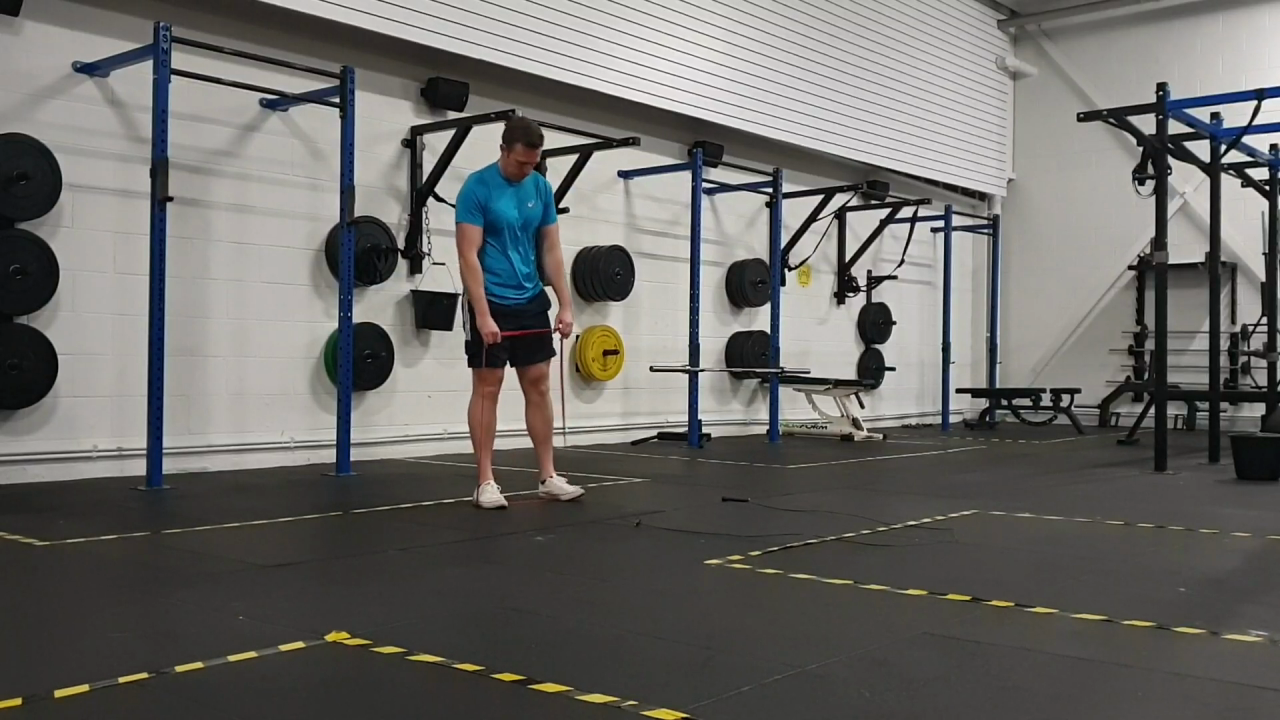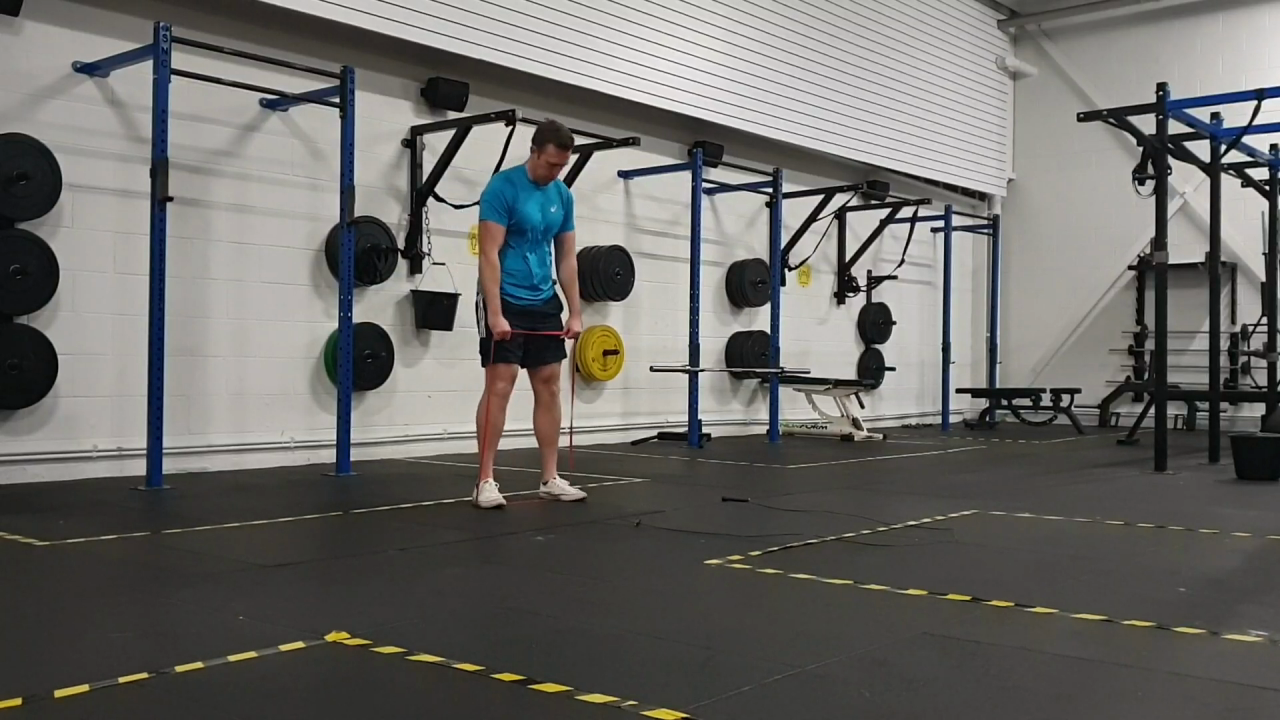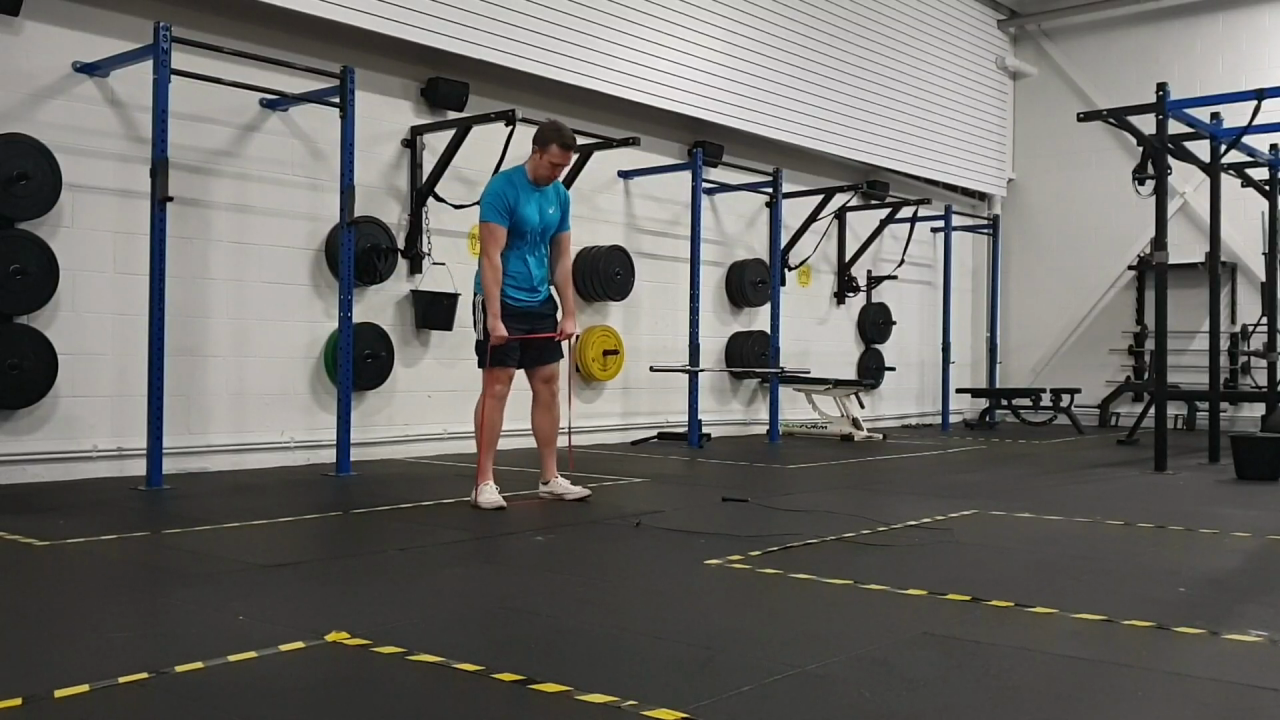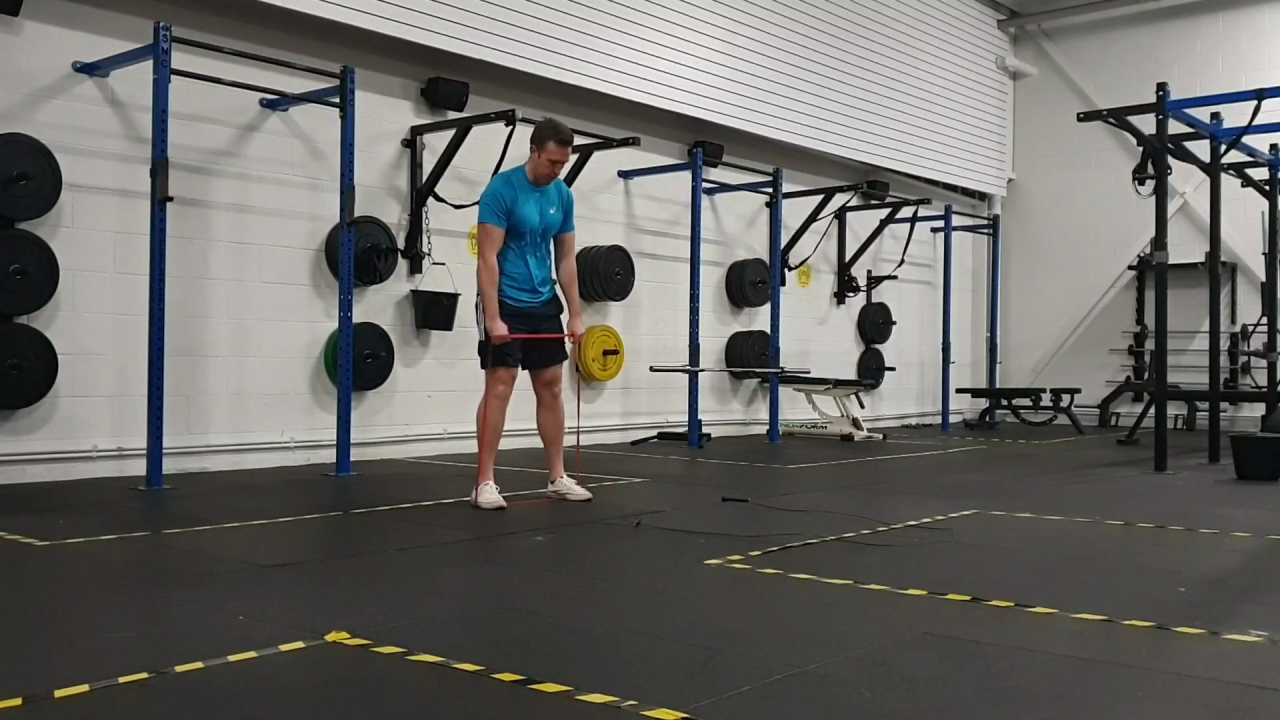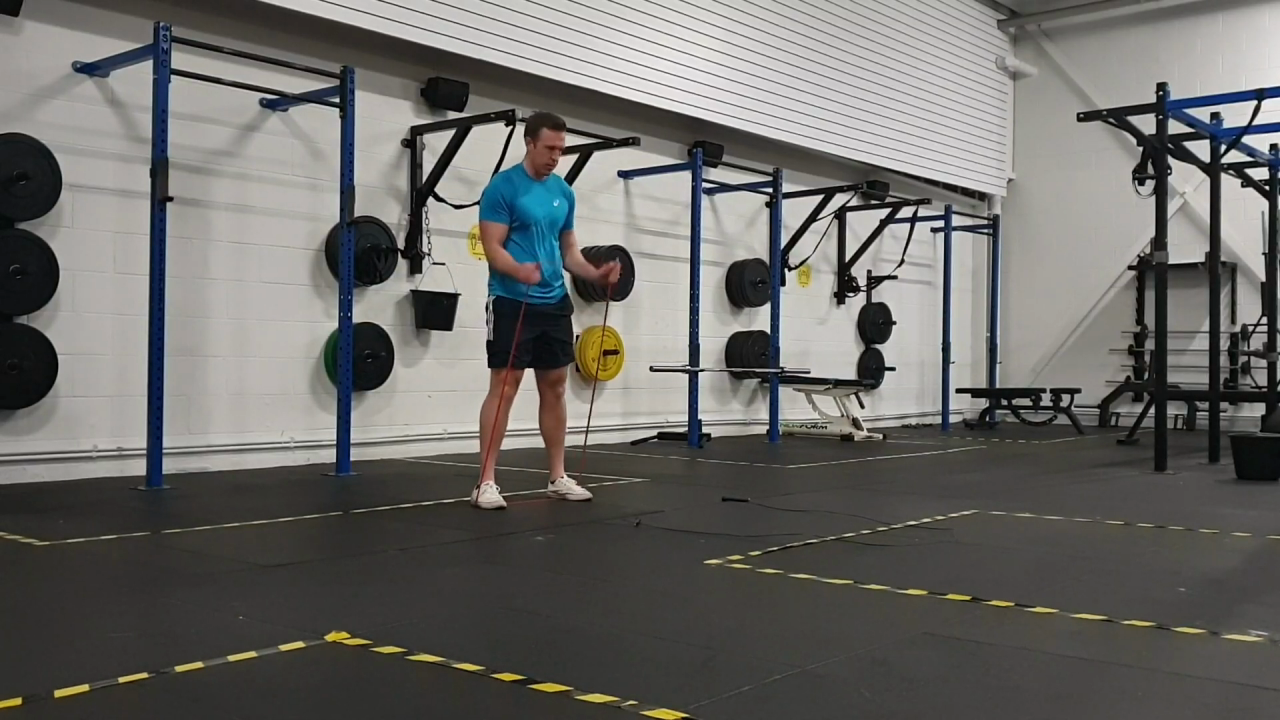
dt=0.3s
person 1, frame 1
left shoulder: (541, 188)
right shoulder: (477, 188)
left elbow: (551, 251)
right elbow: (469, 256)
left wrist: (565, 305)
right wrist: (483, 314)
left hip: (531, 300)
right hip: (490, 301)
left knee: (538, 386)
right knee: (488, 386)
left ankle: (548, 476)
right ankle: (485, 481)
person 1, frame 2
left shoulder: (562, 196)
right shoulder: (503, 187)
left elbow: (567, 258)
right elbow: (489, 254)
left wrist: (575, 312)
right wrist: (494, 313)
left hip: (544, 303)
right hip: (505, 301)
left knee: (548, 387)
right knee: (500, 385)
left ankle: (550, 478)
right ankle: (485, 480)
person 1, frame 3
left shoulder: (560, 196)
right shoulder: (502, 188)
left elbow: (561, 259)
right elbow: (491, 256)
left wrist: (569, 314)
right wrist: (494, 316)
left hip: (540, 303)
right hip: (501, 301)
left knee: (548, 386)
right knee: (497, 387)
left ankle: (550, 478)
right ankle: (484, 482)
person 1, frame 4
left shoulder: (563, 196)
right shoulder: (502, 189)
left elbow: (565, 258)
right elbow: (488, 256)
left wrist: (575, 314)
right wrist: (492, 317)
left hip: (544, 304)
right hip: (507, 305)
left knee: (551, 388)
right knee: (500, 387)
left ankle: (557, 477)
right ankle: (485, 482)
person 1, frame 5
left shoulder: (564, 192)
right shoulder: (503, 186)
right elbow: (492, 247)
left wrist: (594, 274)
right wrist: (517, 271)
left hip: (555, 304)
right hip: (513, 301)
left knee: (555, 388)
right knee: (504, 388)
left ankle: (558, 477)
right ankle: (486, 482)
